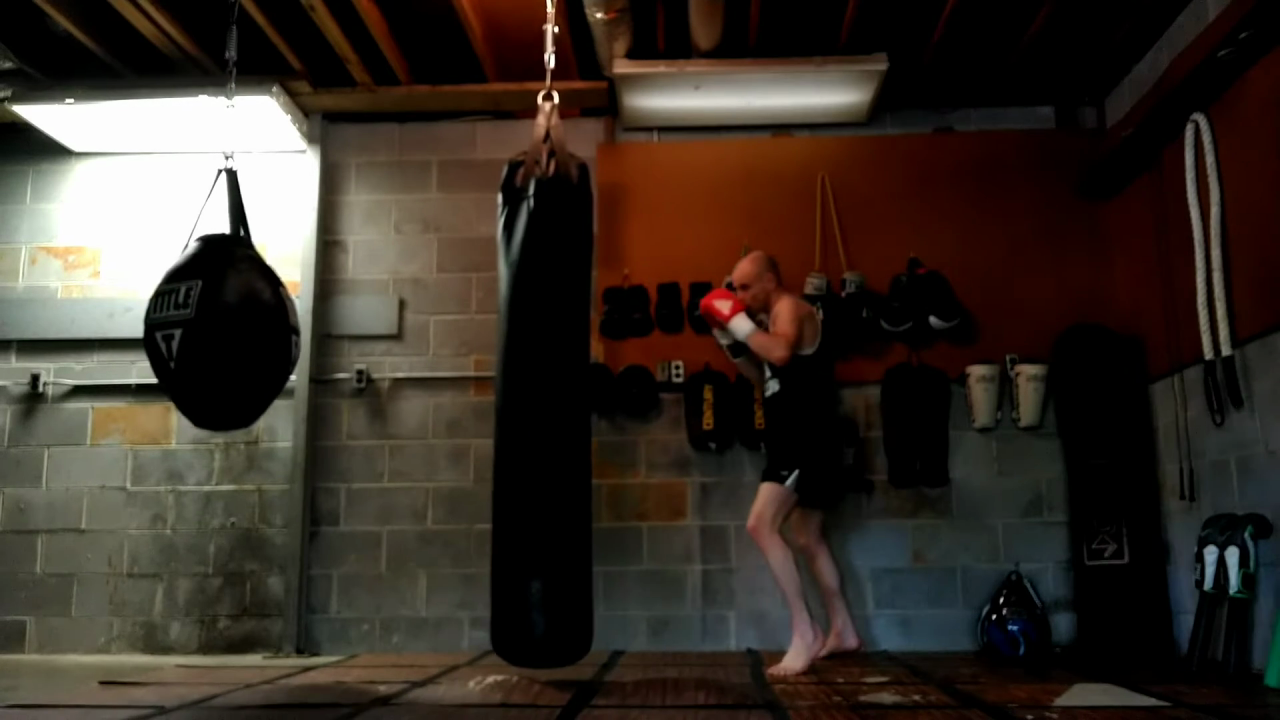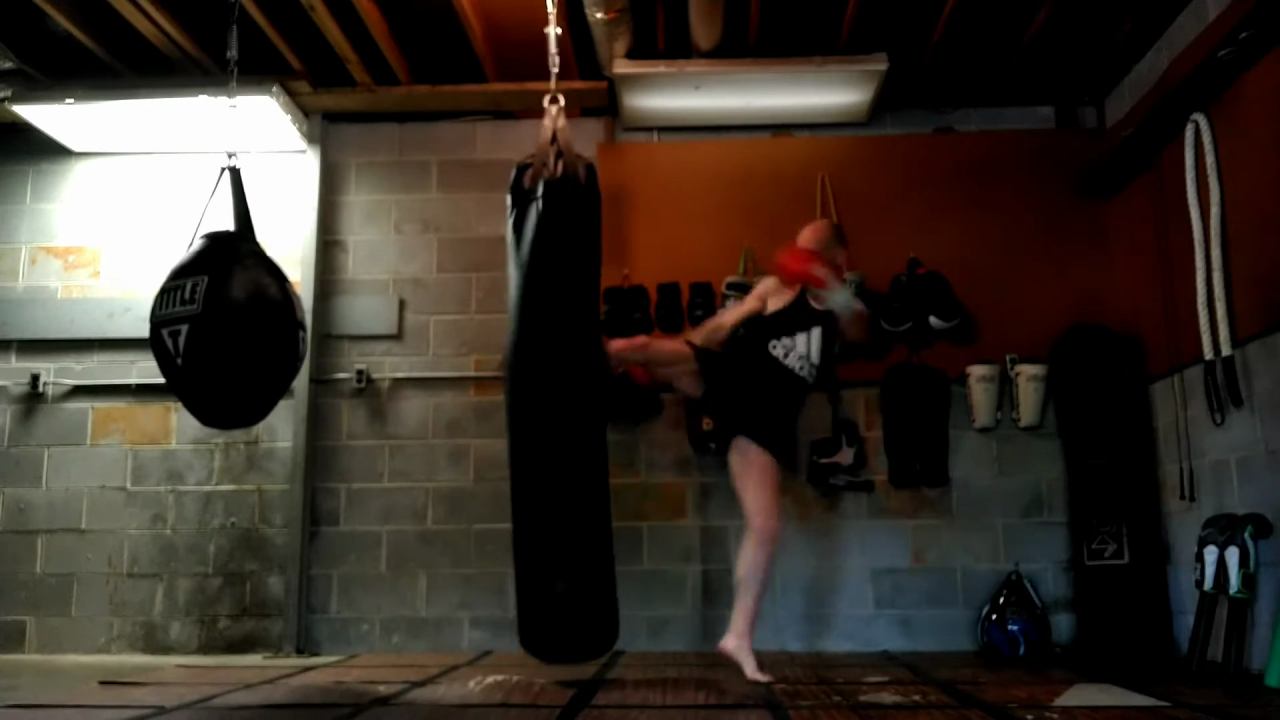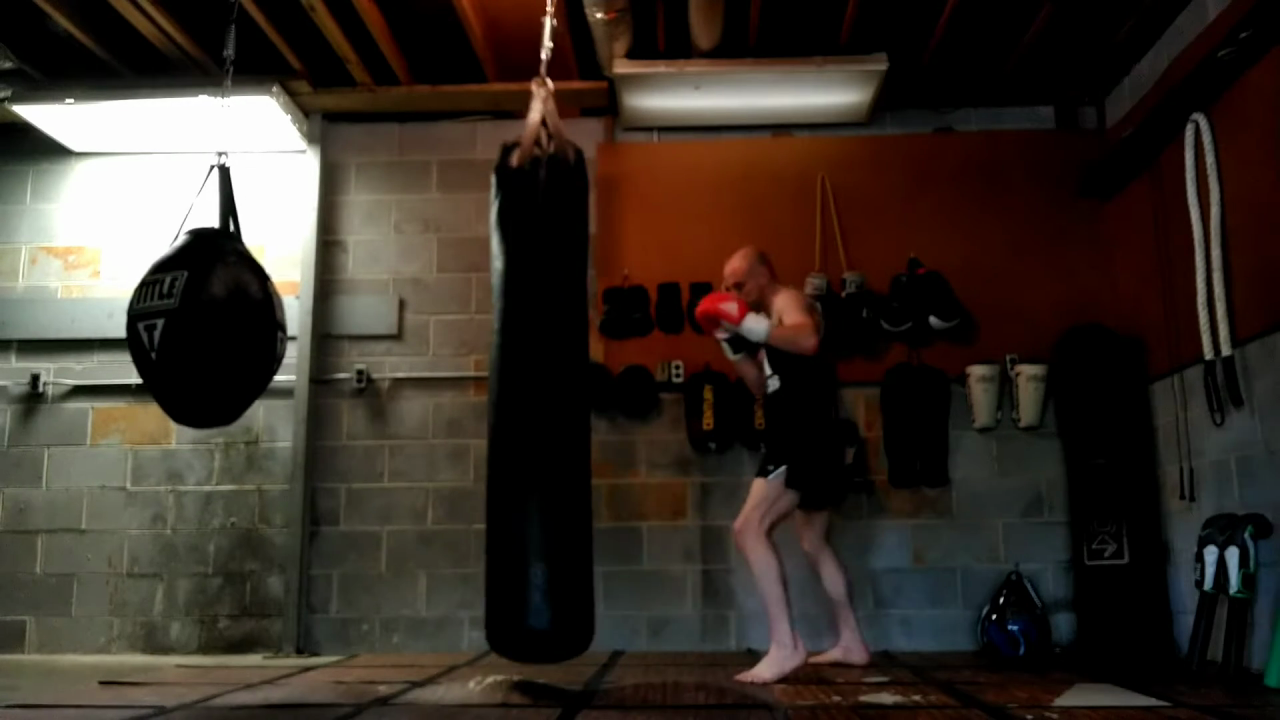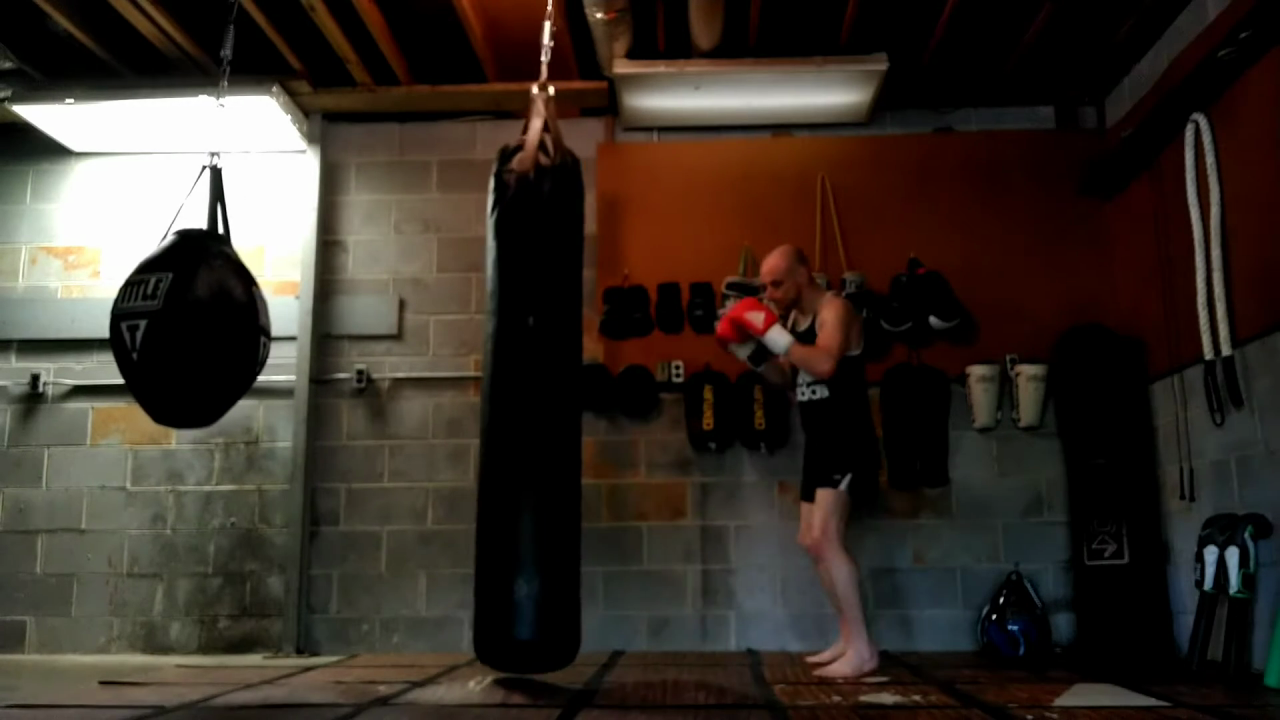
dt=0.5s
person 1, frame 1
left shoulder: (789, 308)
right shoulder: (773, 317)
left elbow: (780, 353)
right elbow: (762, 376)
left wrist: (735, 319)
right wrist: (728, 338)
left hip: (806, 440)
right hip: (800, 442)
left knee: (762, 525)
right knee: (807, 539)
left ankle: (805, 635)
right ankle: (842, 630)
person 1, frame 2
left shoulder: (845, 306)
right shoulder: (774, 288)
left elbow: (857, 330)
right elbow: (723, 325)
left wrist: (833, 290)
right wrist: (681, 350)
left hip: (769, 413)
right hip: (730, 376)
left knee: (765, 524)
right knee: (640, 350)
left ankle: (739, 636)
person 1, frame 3
left shoulder: (788, 300)
right shoulder: (769, 315)
left elbow: (807, 341)
right elbow: (762, 384)
left wrist: (745, 320)
right wrist: (729, 337)
left hip: (805, 435)
right hip: (803, 437)
left knee: (748, 529)
right knee: (813, 545)
left ankle: (784, 646)
right ankle: (851, 643)
person 1, frame 4
left shoulder: (835, 310)
right shoulder: (794, 317)
left elbow: (824, 366)
right elbow: (785, 374)
left wrist: (769, 331)
right wrist: (746, 348)
left hip: (846, 440)
right hip: (820, 442)
left knee: (824, 537)
right knee: (812, 541)
left ankle: (862, 650)
right ankle: (851, 636)
